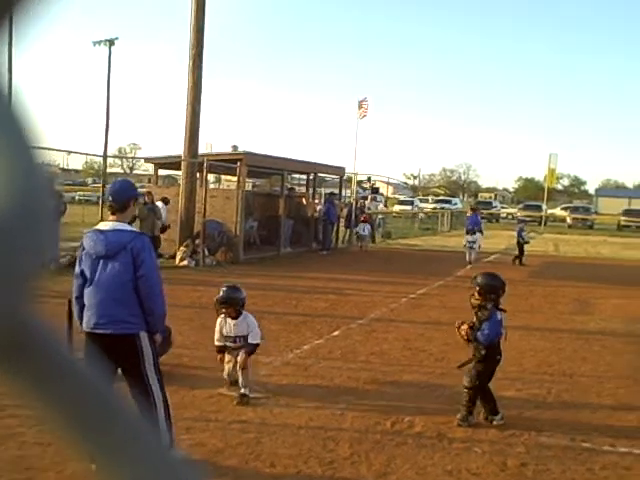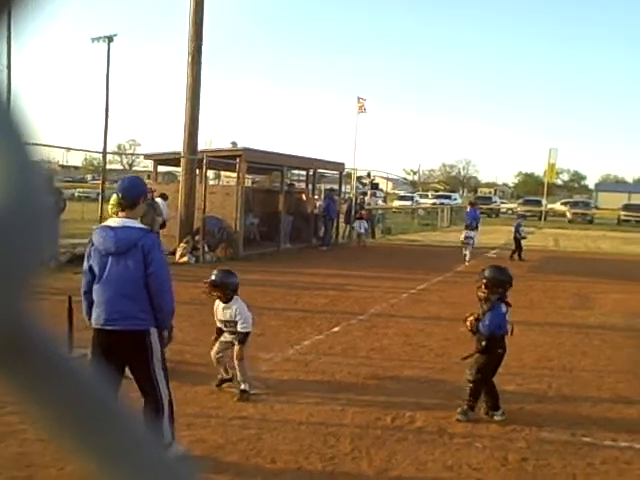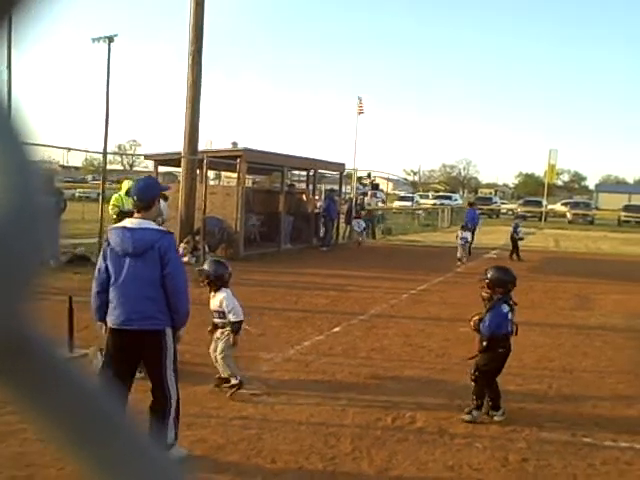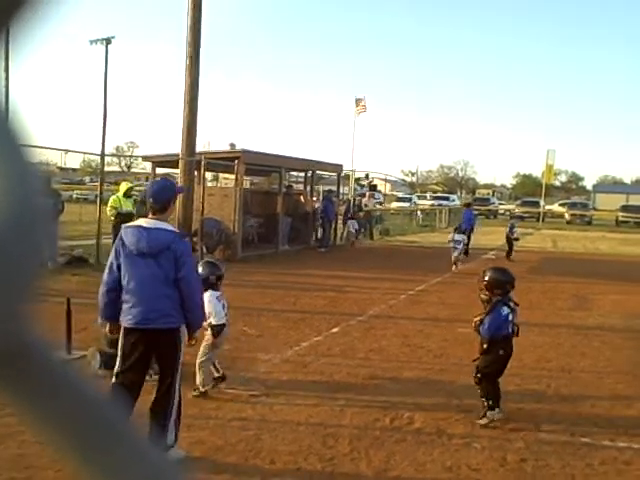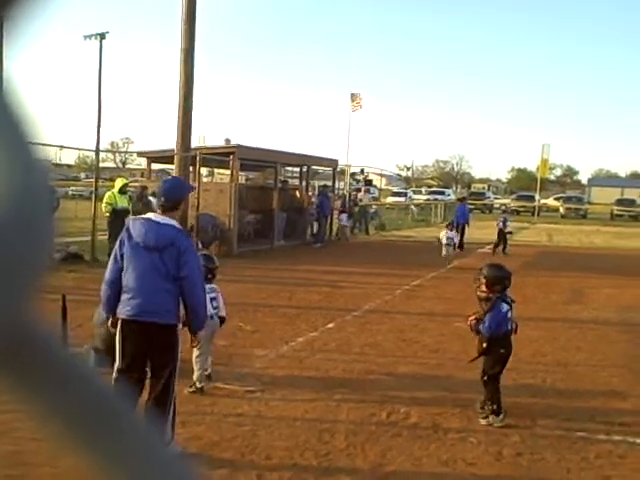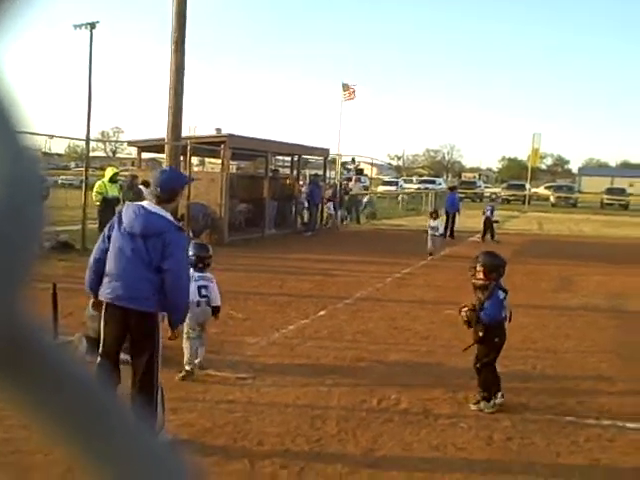
dt=0.2s
person 1, frame 1
left shoulder: (88, 241)
right shoulder: (137, 241)
left elbow: (78, 288)
right elbow: (151, 289)
left wrist: (85, 321)
right wrist: (157, 327)
left hip: (95, 329)
right hip: (131, 330)
right knee: (150, 390)
person 1, frame 2
left shoulder: (97, 237)
right shoulder: (146, 239)
left elbow: (87, 285)
right elbow: (160, 286)
left wrist: (93, 317)
right wrist: (165, 323)
left hip: (103, 326)
right hip: (140, 326)
right knee: (155, 389)
right ankle: (162, 446)
person 1, frame 3
left shoulder: (112, 237)
right shoulder: (162, 240)
left elbow: (100, 284)
right elbow: (176, 286)
left wrist: (103, 318)
right wrist: (179, 322)
left hip: (119, 325)
right hip: (156, 326)
left knee: (112, 388)
right knee: (165, 389)
right ankle: (163, 446)
person 1, frame 4
left shoulder: (125, 236)
right shoulder: (176, 242)
left elbow: (110, 283)
right elbow: (190, 288)
left wrist: (110, 317)
right wrist: (194, 324)
left hip: (132, 324)
right hip: (168, 325)
left knee: (123, 384)
right knee: (168, 388)
right ankle: (161, 447)
person 1, frame 5
left shoulder: (131, 229)
right shoulder: (181, 240)
left elbow: (112, 276)
right elbow: (192, 287)
left wrist: (111, 311)
right wrist: (196, 324)
left hip: (129, 316)
right hip: (164, 321)
left knee: (126, 378)
right knee: (163, 383)
person 1, frame 6
left shoulder: (123, 215)
right shoulder: (172, 233)
left elbow: (98, 256)
right elbow: (175, 280)
left wrist: (95, 291)
right wrist: (177, 319)
left hip: (112, 300)
right hip: (145, 307)
left knee: (107, 362)
right knee: (146, 371)
person 2, frame 1
left shoulder: (491, 314)
right shoulder: (483, 309)
left elbow: (486, 337)
left wrist: (469, 334)
right wrist: (467, 328)
left hip: (488, 355)
right hip: (484, 354)
left knee: (471, 382)
right knee: (480, 384)
left ankle: (466, 415)
right ankle: (493, 414)
person 2, frame 2
left shoulder: (495, 306)
right shoulder: (493, 302)
left elbow: (486, 328)
left wrist: (473, 325)
right wrist: (475, 321)
left hip: (491, 348)
right hip: (492, 347)
left knee: (475, 376)
right knee: (485, 378)
left ankle: (468, 409)
right ankle: (495, 409)
person 2, frame 3
left shoulder: (497, 306)
right shoulder: (503, 302)
left elbow: (487, 329)
left wrist: (476, 324)
right wrist: (480, 320)
left hip: (494, 347)
right hip: (501, 346)
left knee: (478, 375)
right knee: (489, 377)
left ankle: (475, 409)
right ankle: (495, 409)
person 2, frame 4
left shoulder: (497, 308)
right shoulder: (505, 302)
left elbow: (487, 332)
left wrist: (477, 326)
right wrist: (483, 321)
left hip: (496, 349)
right hip: (504, 346)
left knee: (481, 376)
right knee: (491, 378)
left ankle: (491, 410)
right ankle: (494, 408)
person 2, frame 5
left shoulder: (496, 305)
right shoulder: (501, 299)
left elbow: (487, 330)
left wrist: (474, 325)
right wrist: (480, 318)
left hip: (496, 347)
right hip: (502, 344)
left knee: (489, 378)
right knee: (491, 376)
left ankle: (496, 414)
right ankle: (489, 404)
person 2, frame 6
left shoulder: (493, 293)
right shoulder: (487, 289)
left elbow: (487, 317)
left wrist: (470, 315)
right wrist: (472, 311)
left hip: (491, 335)
right hip: (492, 333)
left knee: (482, 365)
right knee: (488, 365)
left ankle: (487, 401)
right ankle: (496, 394)
person 3, frame 1
left shoulder: (248, 319)
right shoulder: (221, 320)
left elbow: (254, 340)
right elbow: (219, 339)
left wrist: (246, 355)
right wrist: (220, 353)
left hip: (245, 348)
right hip: (230, 349)
left knee: (243, 365)
right knee: (228, 377)
left ankle: (244, 392)
right ankle: (236, 379)
person 3, frame 2
left shoulder: (238, 306)
right shoulder: (218, 303)
left elbow: (245, 328)
left wrist: (240, 346)
right wrist: (217, 335)
left hip: (240, 335)
right hip: (227, 334)
left knee: (238, 359)
right knee: (216, 354)
left ankle: (245, 387)
right ankle: (226, 375)
person 3, frame 3
left shoulder: (225, 296)
right shoulder: (213, 294)
left elbow: (237, 317)
left wrist: (234, 335)
right wrist: (213, 326)
left hip: (229, 329)
right hip: (220, 328)
left knee: (222, 353)
right knee: (214, 351)
left ankle: (236, 380)
right ankle: (225, 376)
person 3, frame 4
left shoulder: (209, 297)
right shoulder: (217, 294)
left elbow: (218, 320)
left wrist: (215, 337)
left hip: (215, 332)
right hip: (215, 331)
left knee: (203, 359)
right knee: (208, 356)
left ankle: (202, 388)
right ankle: (219, 375)
person 3, frame 5
right shoulder: (215, 289)
right elbow: (221, 310)
right wrist: (219, 323)
left hip: (204, 323)
right hip: (215, 322)
left knee: (199, 353)
right knee: (206, 349)
left ankle: (199, 384)
right ankle: (207, 373)
person 3, frame 6
right shoulder: (210, 278)
right elbow: (215, 299)
right wrist: (216, 312)
left hip: (192, 310)
right hip: (206, 310)
left knee: (189, 339)
right knee: (200, 336)
left ankle: (188, 368)
right ankle: (199, 361)
